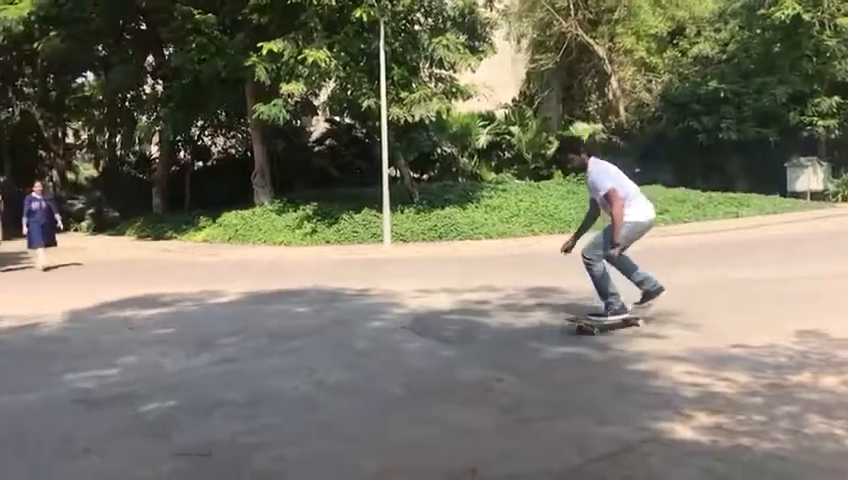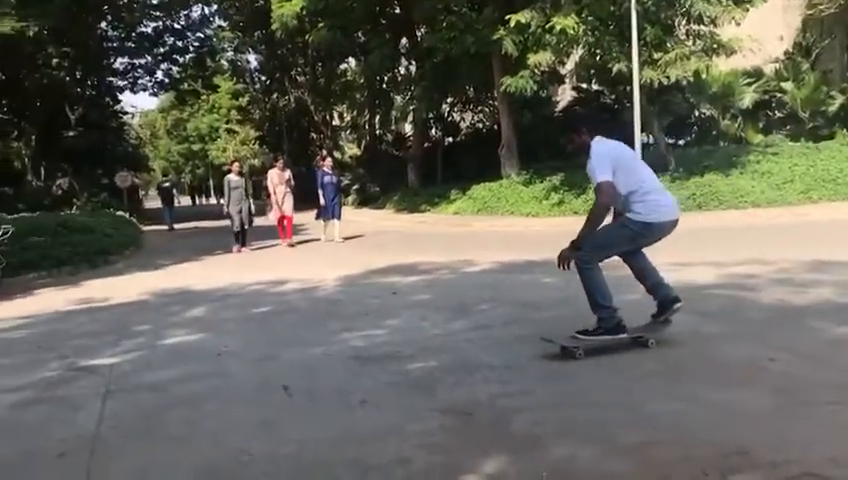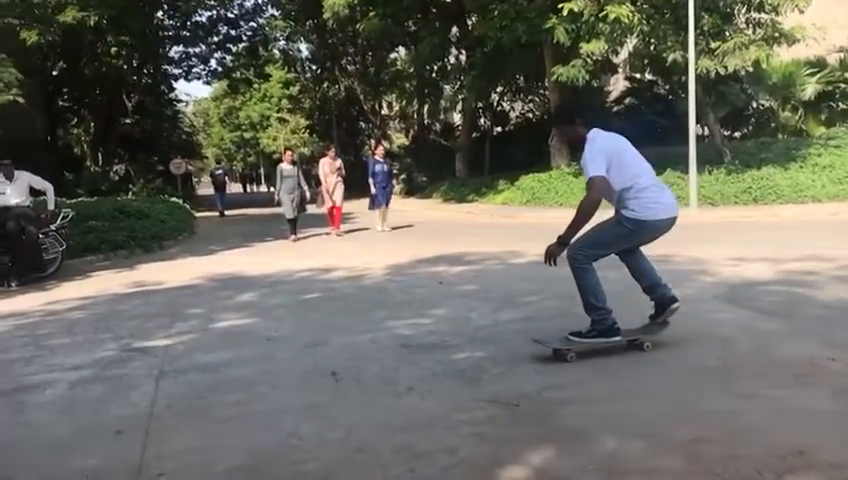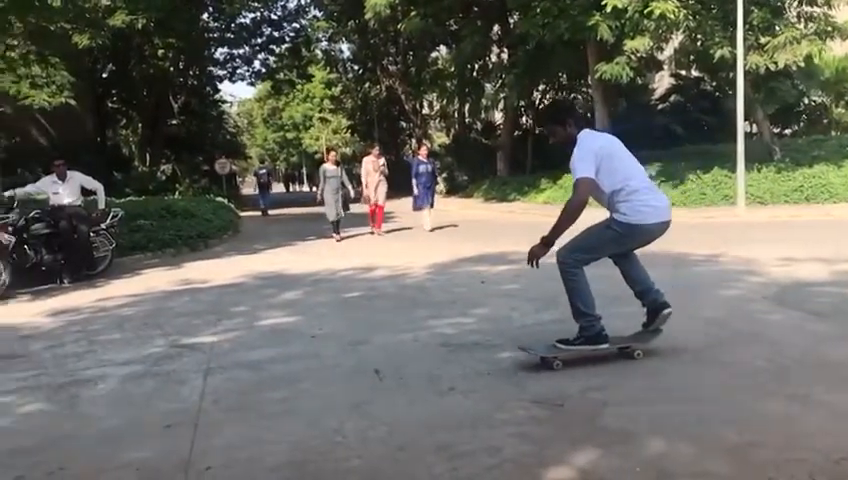
dt=1s
person 1, frame 1
left shoulder: (597, 172)
right shoulder: (593, 173)
left elbow: (617, 203)
right elbow: (594, 211)
left wrist: (615, 243)
right wrist: (574, 238)
left hip: (634, 217)
right hip: (642, 216)
left knee: (591, 255)
right knee: (611, 253)
left ankle: (614, 307)
right ankle: (650, 286)
person 1, frame 2
left shoulder: (598, 155)
right shoulder: (611, 147)
left elbow: (604, 202)
left wrist: (575, 246)
right wrist: (613, 238)
left hip: (648, 217)
right hip: (668, 213)
left knee: (584, 256)
right knee: (625, 245)
left ankle: (609, 323)
right ankle: (666, 298)
person 1, frame 3
left shoulder: (593, 148)
right shoulder: (609, 139)
left elbow: (594, 197)
left wrist: (562, 241)
right wrist: (616, 229)
left hip: (645, 215)
right hip: (667, 210)
left knee: (578, 254)
right knee: (623, 243)
left ankle: (604, 325)
right ankle: (663, 297)
person 1, frame 4
left shoulder: (584, 148)
right shoulder: (604, 139)
left elbow: (579, 199)
left wrist: (546, 243)
left hip: (637, 218)
right hip: (661, 213)
left knee: (568, 258)
right knee: (618, 248)
left ankle: (592, 332)
right ankle: (655, 303)
